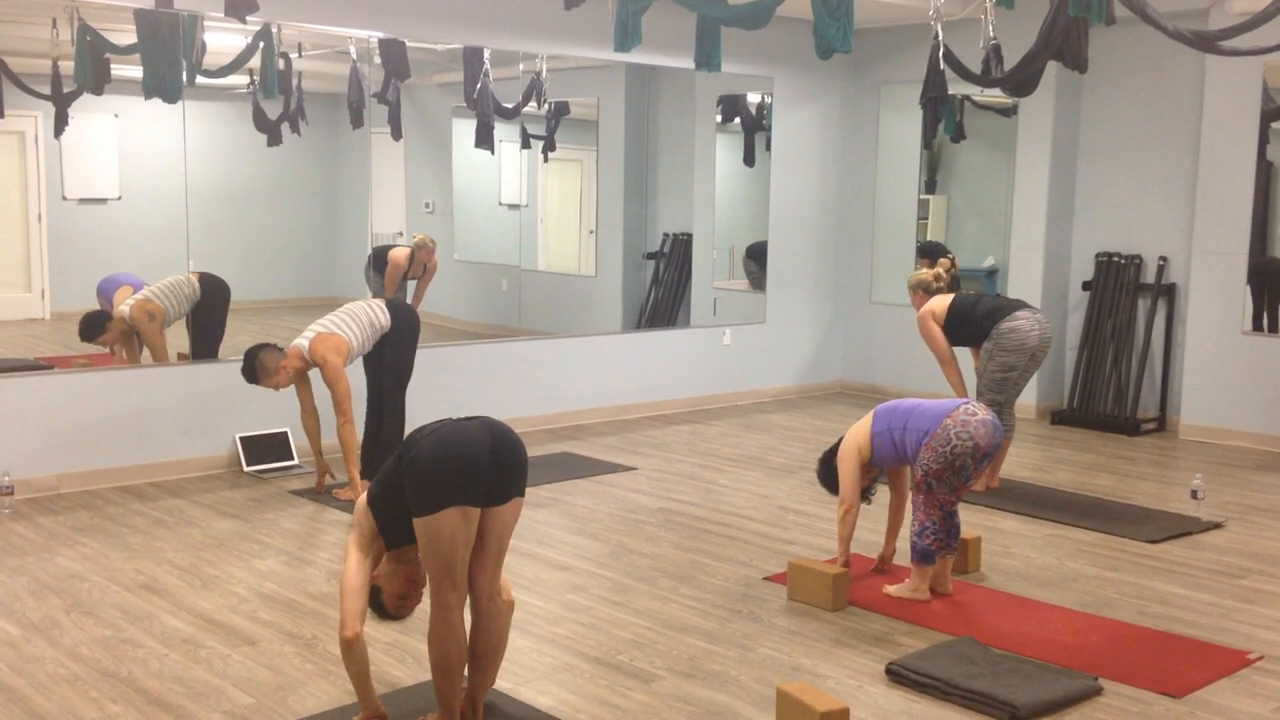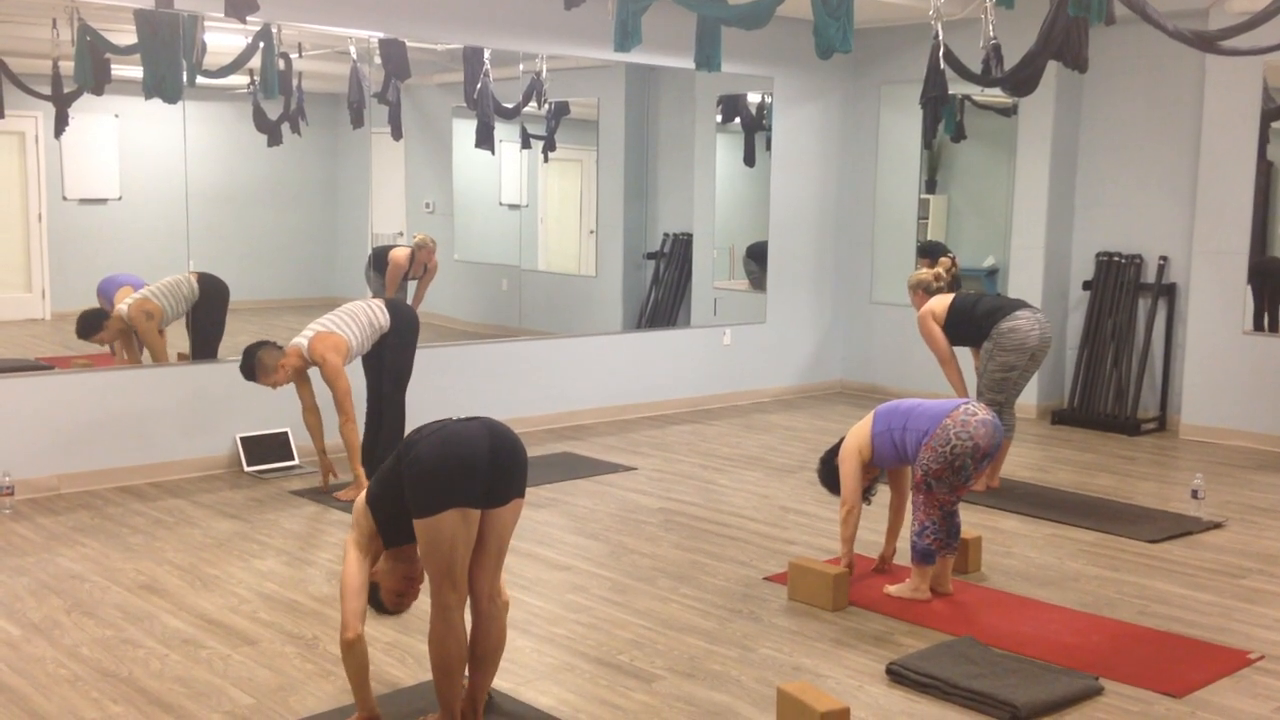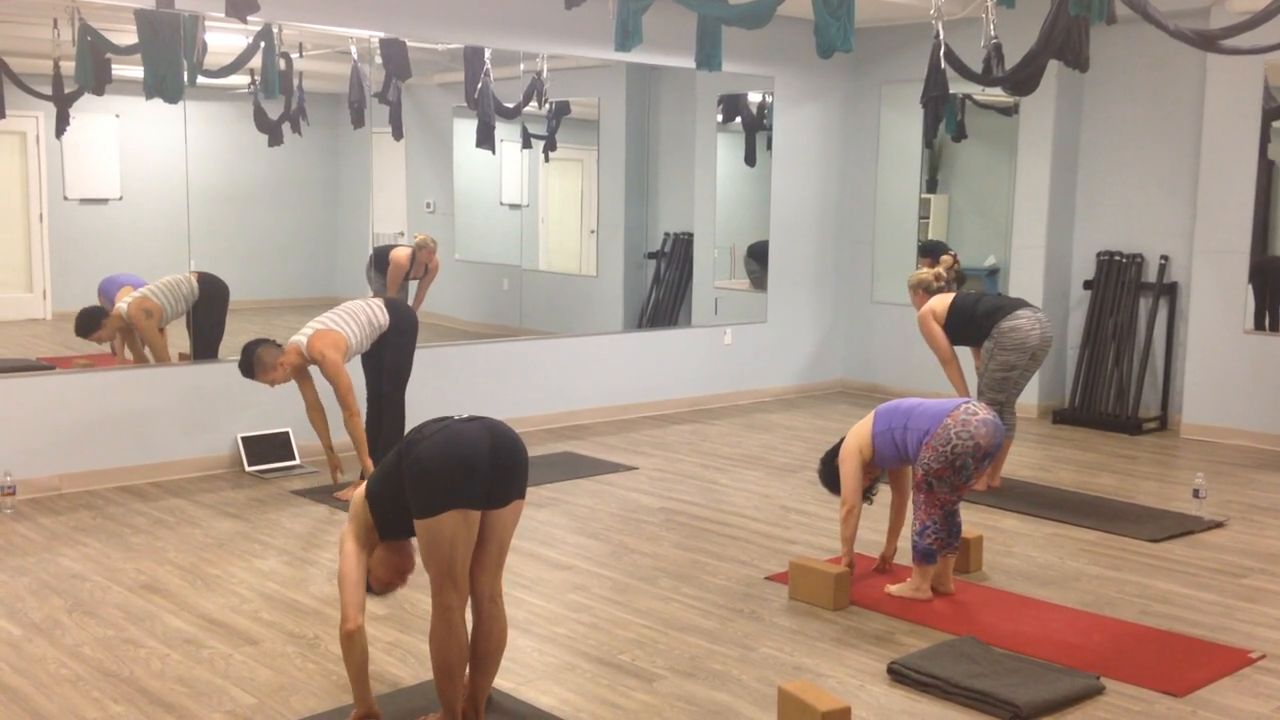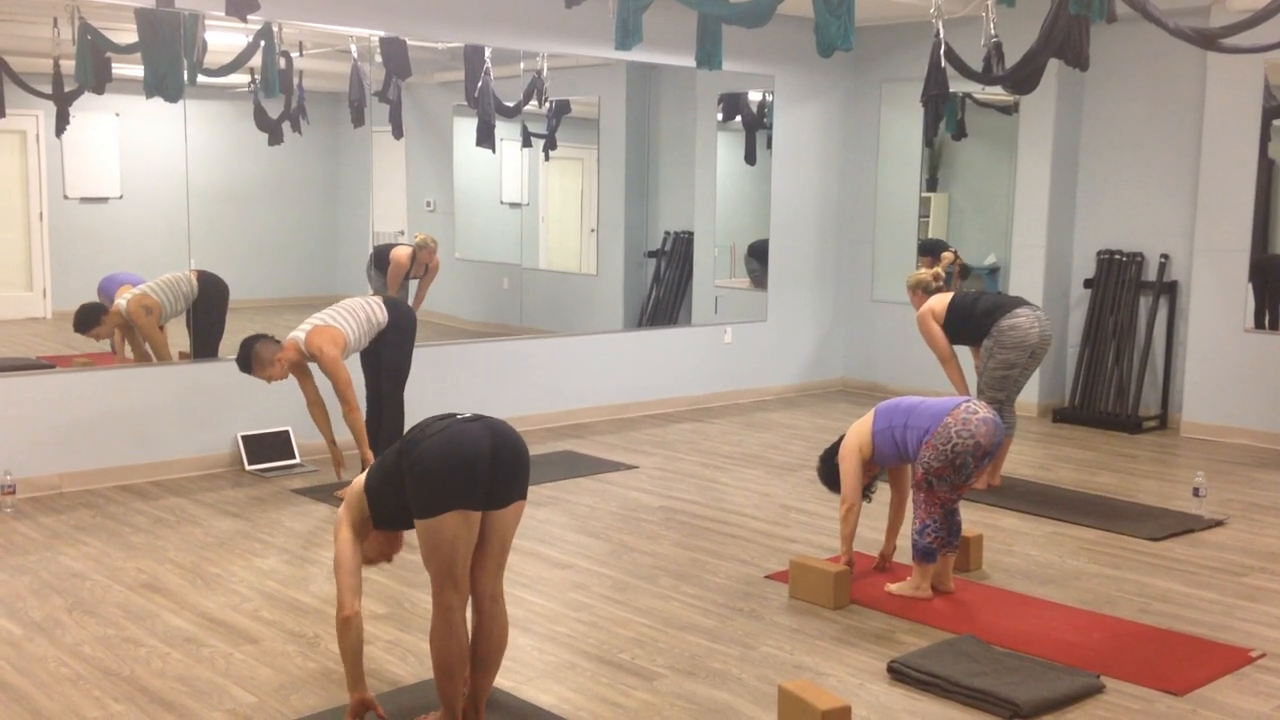
dt=0.2s
person 1, frame 1
left shoulder: (366, 540)
left elbow: (351, 632)
right elbow: (504, 599)
right wrist: (485, 680)
left hip: (443, 460)
right hip: (505, 445)
left knee: (447, 606)
right knee: (487, 595)
person 1, frame 2
left shoulder: (364, 539)
left elbow: (352, 632)
right elbow: (502, 600)
right wrist: (479, 683)
left hip: (443, 460)
right hip: (505, 445)
left knee: (447, 606)
right knee: (488, 596)
person 1, frame 3
left shoulder: (360, 528)
left elbow: (352, 623)
right elbow: (487, 592)
right wrist: (476, 675)
left hip: (444, 460)
right hip: (505, 444)
left knee: (448, 606)
right knee: (488, 595)
person 1, frame 4
left shoulder: (352, 511)
left elbow: (349, 610)
right elbow: (472, 586)
left wrist: (357, 691)
right wrist: (470, 665)
left hip: (445, 459)
right hip: (506, 443)
left knee: (449, 604)
right knee: (489, 596)
person 2, frame 1
left shoulder: (926, 313)
right shoulder: (959, 304)
left elbow: (947, 362)
right elbow: (978, 352)
left hip: (1011, 332)
right hip: (1040, 324)
left knee: (985, 408)
right knee: (1004, 407)
left ankle: (976, 478)
right ankle: (991, 476)
person 2, frame 2
left shoulder: (926, 313)
right shoulder: (959, 303)
left elbow: (948, 362)
right elbow: (979, 352)
right wrist: (985, 389)
left hip: (1011, 331)
right hip: (1039, 323)
left knee: (986, 408)
right knee: (1004, 407)
left ankle: (976, 478)
right ankle: (992, 476)
person 2, frame 3
left shoulder: (927, 313)
right shoulder: (959, 304)
left elbow: (949, 361)
right elbow: (980, 355)
left hip: (1012, 331)
left knee: (987, 408)
right knee: (1005, 406)
left ankle: (978, 478)
right ankle: (993, 476)
person 2, frame 4
left shoulder: (926, 313)
right shoulder: (958, 303)
left elbow: (948, 360)
right elbow: (979, 355)
left hip: (1011, 329)
left knee: (987, 406)
right knee: (1004, 405)
left ankle: (978, 477)
right ankle: (993, 474)
person 3, frame 1
left shoulder: (325, 357)
right shoulder: (294, 357)
left elbow: (345, 419)
right elbow: (308, 412)
left wrist: (353, 474)
right wrist: (319, 459)
left hip: (399, 322)
right hip: (376, 323)
left knee: (390, 403)
right knee: (375, 403)
right ankle: (370, 476)
person 3, frame 2
left shoulder: (324, 356)
right shoulder: (293, 355)
left elbow: (347, 417)
right elbow: (310, 410)
left wrist: (358, 473)
right wrist: (323, 458)
left hip: (398, 322)
right hip: (376, 325)
left knee: (390, 403)
right knee: (376, 404)
right ankle: (371, 477)
person 3, frame 3
left shoulder: (323, 354)
right shoulder: (293, 353)
left elbow: (351, 412)
right elbow: (313, 407)
left wrist: (365, 461)
right wrist: (330, 453)
left hip: (397, 322)
right hip: (376, 327)
left knee: (390, 402)
right knee: (375, 403)
right ankle: (370, 478)
person 3, frame 4
left shoulder: (321, 350)
right shoulder: (291, 350)
left elbow: (351, 407)
right elbow: (314, 403)
left wrist: (366, 454)
right wrist: (333, 448)
left hip: (396, 321)
right hip: (374, 322)
left knee: (389, 399)
right knee: (375, 400)
person 4, frame 1
left shoulder: (851, 445)
right shoulder: (887, 443)
left elbow: (848, 505)
right elbow: (899, 497)
left wrist: (843, 553)
right wrist: (889, 546)
left hip: (956, 432)
left knee: (926, 505)
right knee: (945, 504)
left ankle: (918, 586)
right ankle: (941, 580)
person 4, frame 2
left shoulder: (852, 446)
right shoulder: (887, 444)
left elbow: (850, 506)
right elbow: (899, 497)
left wrist: (846, 554)
right wrist: (889, 547)
left hip: (955, 432)
left knee: (926, 505)
right knee: (945, 504)
left ankle: (918, 586)
right ankle: (941, 580)
person 4, frame 3
left shoulder: (853, 446)
right shoulder: (888, 444)
left elbow: (850, 505)
right elbow: (900, 497)
left wrist: (846, 553)
right wrist: (890, 546)
left hip: (956, 431)
left knee: (926, 504)
right knee: (946, 503)
left ankle: (919, 586)
right ankle: (942, 579)
person 4, frame 4
left shoulder: (852, 444)
right shoulder: (887, 442)
left elbow: (850, 503)
right elbow: (899, 495)
left wrist: (846, 551)
right wrist: (889, 545)
left hip: (957, 430)
left knee: (926, 502)
right knee: (945, 502)
left ankle: (919, 584)
right ankle: (942, 578)
